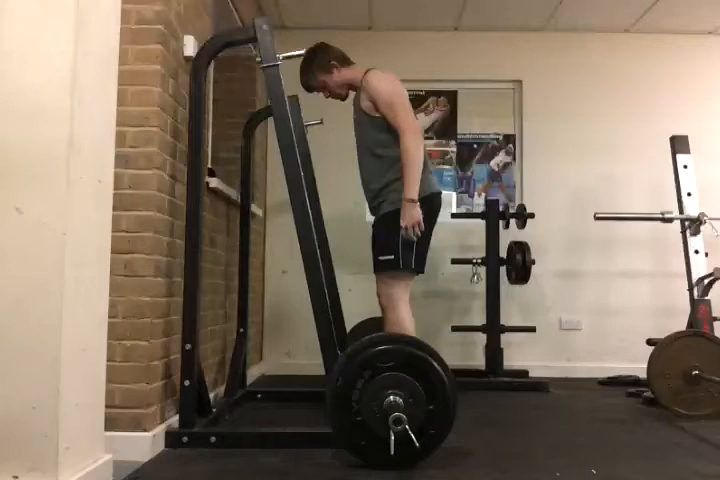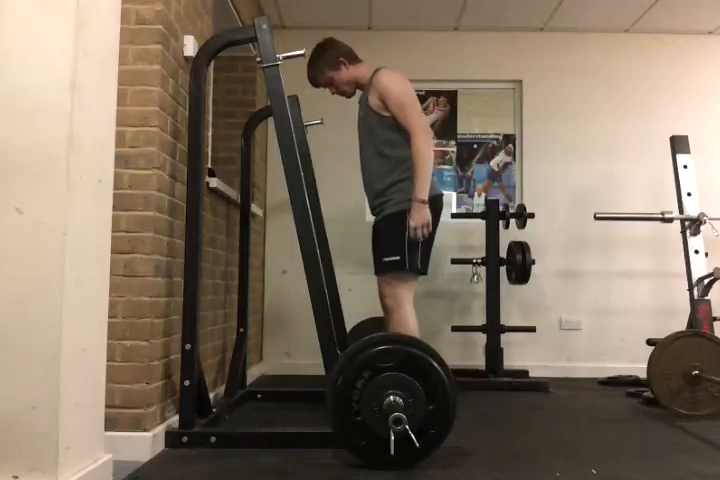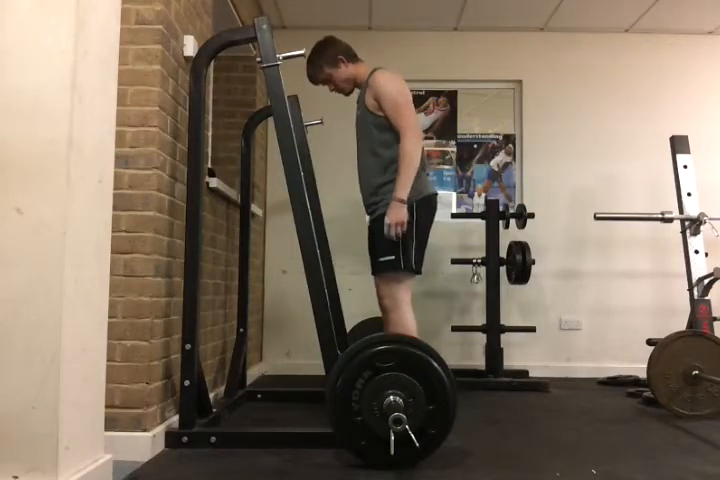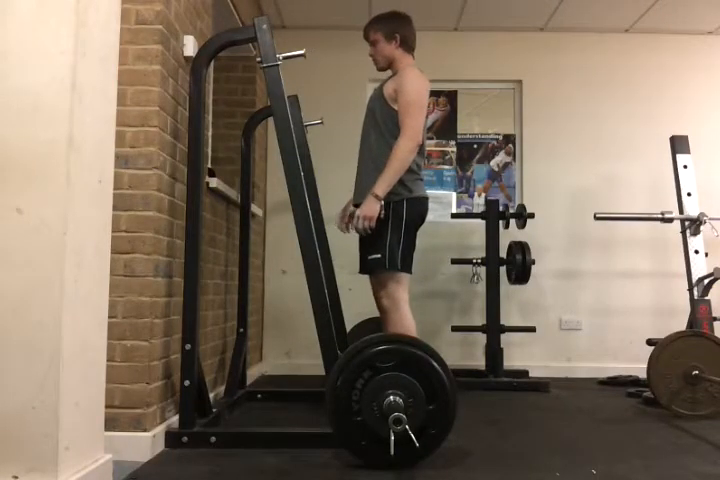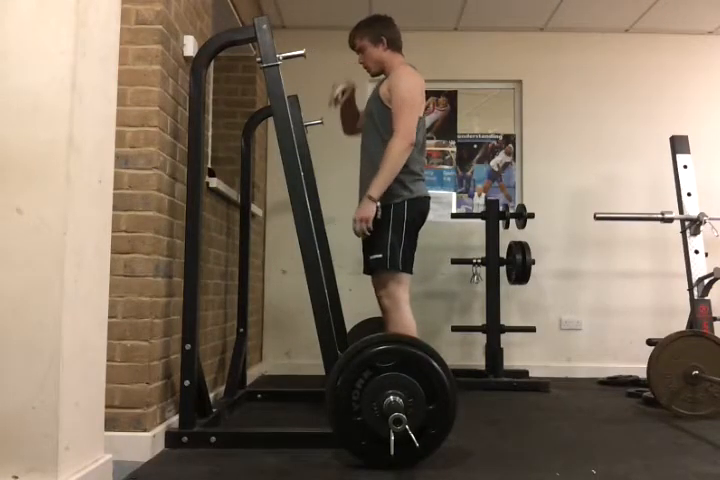
dt=1s
person 1, frame 1
left shoulder: (375, 81)
right shoulder: (362, 96)
left elbow: (411, 133)
left wrist: (410, 200)
left hip: (408, 203)
right hip: (392, 204)
left knee: (393, 295)
right knee: (389, 296)
person 1, frame 2
left shoulder: (385, 81)
right shoulder: (368, 96)
left elbow: (421, 134)
left wrist: (420, 201)
left hip: (408, 204)
right hip: (391, 207)
left knee: (396, 296)
right knee: (391, 296)
person 1, frame 3
left shoulder: (382, 81)
right shoulder: (366, 94)
left elbow: (412, 135)
left wrist: (399, 200)
left hip: (405, 204)
right hip: (386, 207)
left knee: (395, 296)
right knee: (388, 296)
person 1, frame 4
left shoulder: (410, 78)
right shoulder: (393, 85)
left elbow: (410, 139)
left wrist: (375, 196)
right wrist: (358, 199)
left hip: (395, 201)
right hip: (384, 202)
left knee: (393, 295)
right knee: (386, 295)
person 1, frame 5
left shoulder: (404, 77)
right shoulder: (388, 86)
left elbow: (404, 138)
right elbow: (353, 127)
left wrist: (370, 197)
right wrist: (348, 100)
left hip: (397, 201)
right hip: (387, 203)
left knee: (394, 293)
right knee: (387, 293)
